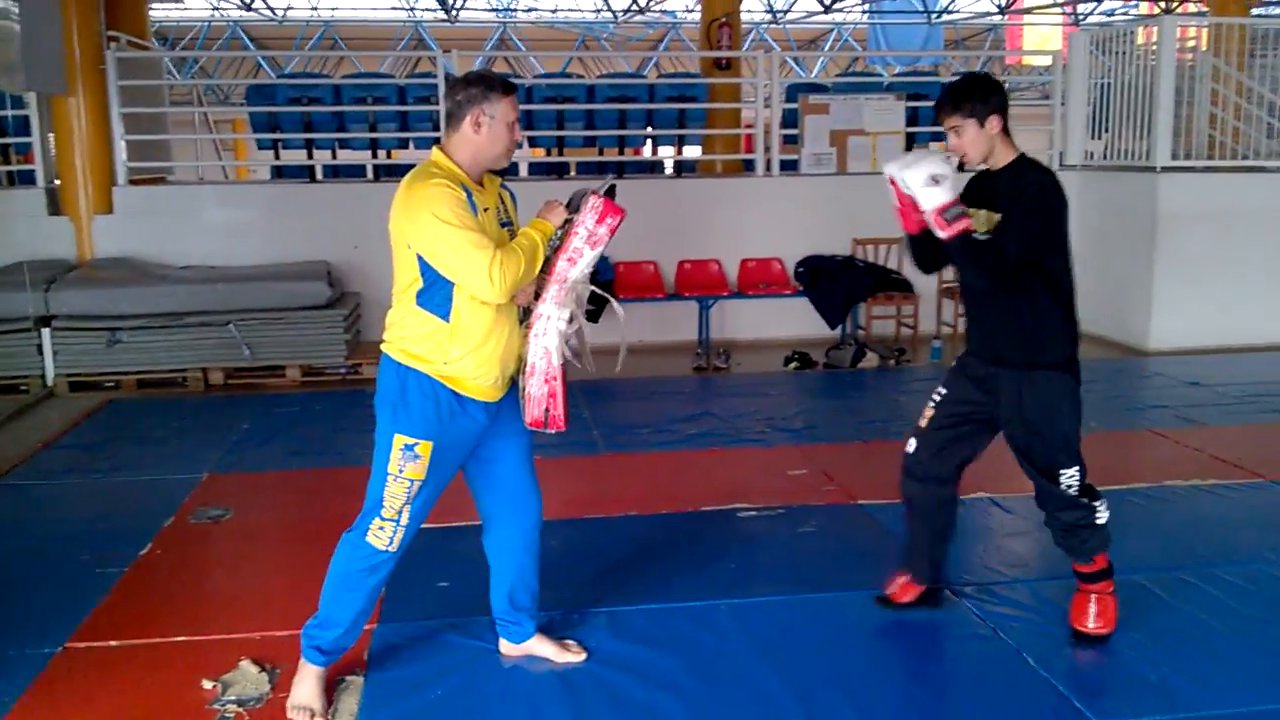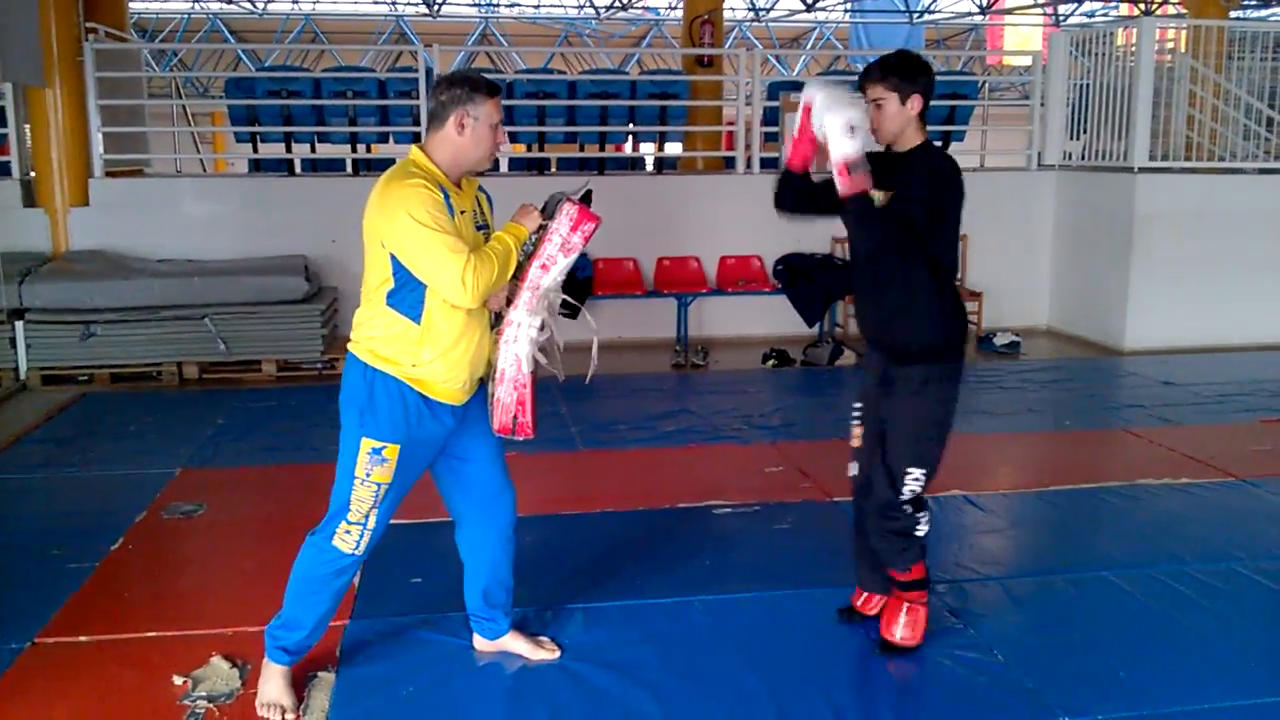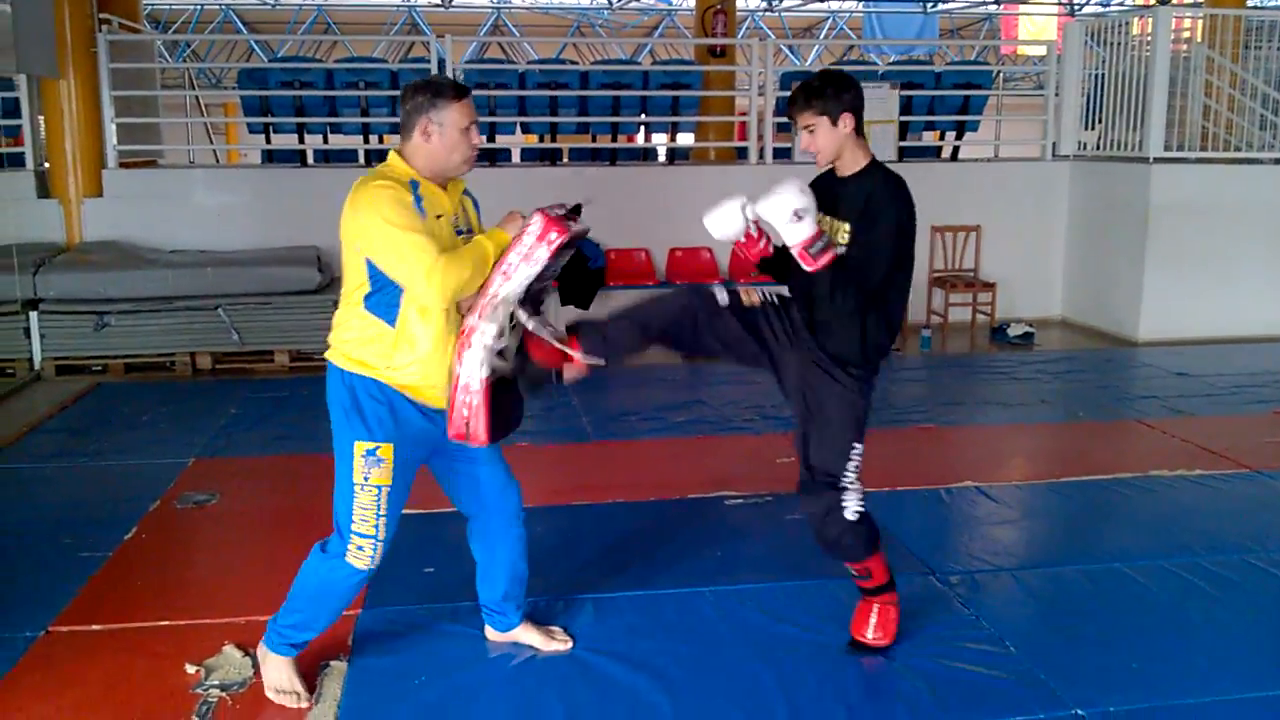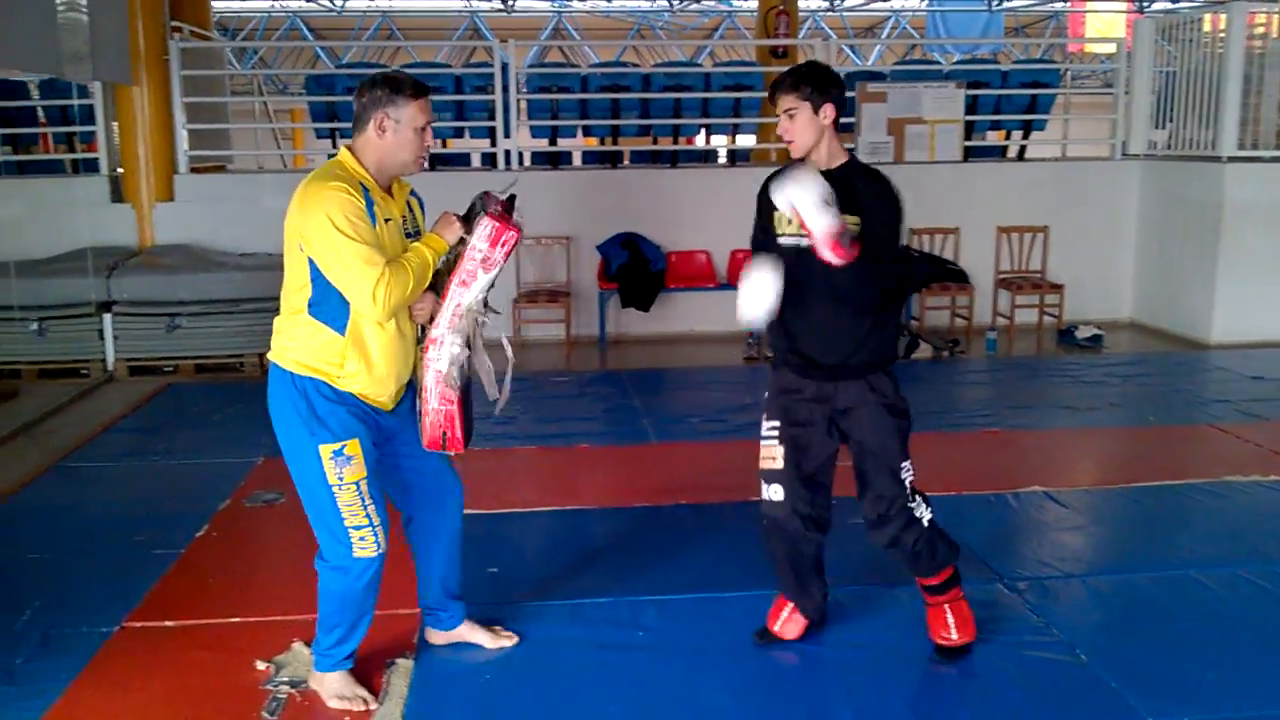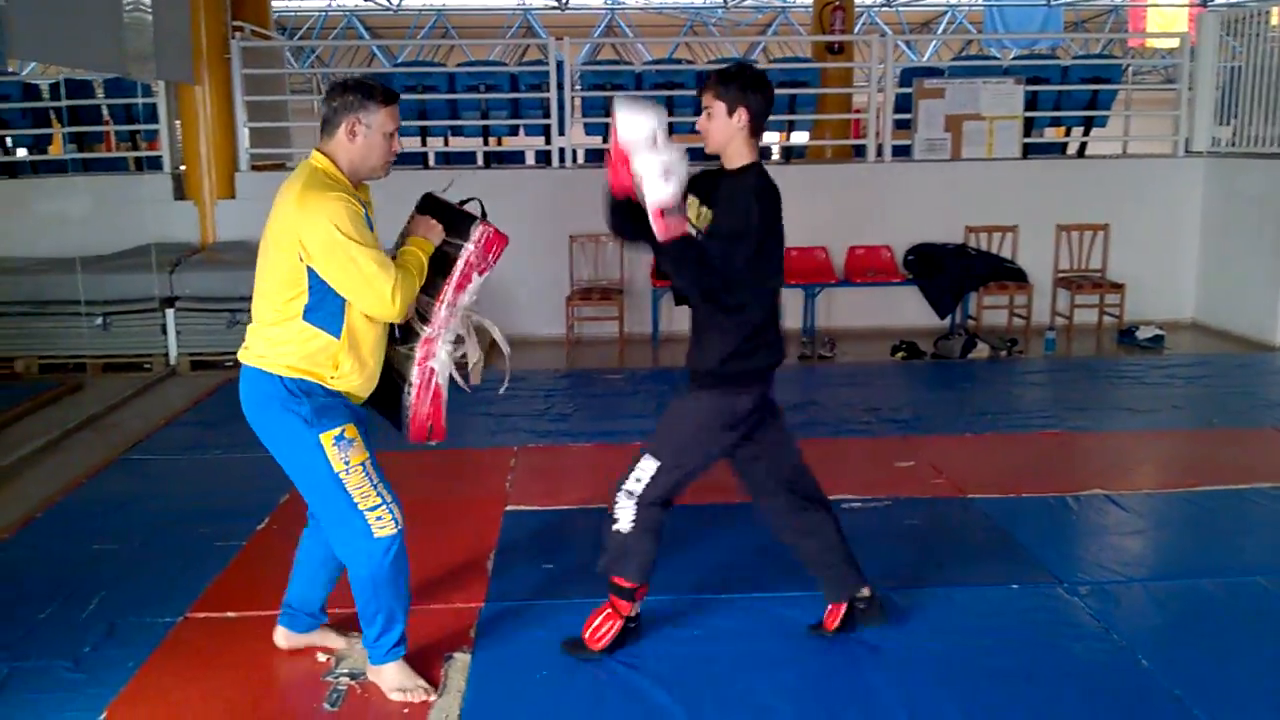
dt=0.4s
person 1, frame 1
left shoulder: (493, 189)
right shoulder: (429, 194)
right elbow: (494, 277)
left wrist: (537, 278)
right wrist: (542, 227)
left hip: (491, 387)
right hip: (426, 388)
left knee: (517, 513)
right knee: (384, 530)
left ankle: (518, 633)
right ankle: (315, 659)
person 1, frame 2
left shoulder: (469, 191)
right shoulder: (405, 193)
left elbow: (481, 281)
right elbow: (466, 283)
left wrist: (505, 286)
right wrist: (516, 232)
left hip: (458, 391)
right hip: (393, 390)
left knee: (491, 510)
right knee: (349, 533)
left ankle: (492, 629)
right ankle: (280, 657)
person 1, frame 3
left shoulder: (457, 198)
right shoulder: (377, 197)
left elbow: (468, 282)
right elbow: (440, 280)
left wrist: (488, 292)
right wrist: (499, 238)
left hip: (445, 392)
right hip: (375, 394)
left knee: (499, 505)
right knee: (361, 543)
left ankle: (504, 619)
right ankle: (279, 645)
person 1, frame 4
left shoulder: (401, 196)
right shoulder: (326, 196)
right elbow: (381, 293)
left wrist: (426, 300)
right wrist: (435, 242)
left hip: (386, 392)
right hip: (317, 393)
left knee: (438, 498)
right knee: (358, 542)
left ankle: (447, 619)
right ankle: (329, 666)
person 1, frame 5
left shoulder: (339, 189)
right shoulder: (321, 204)
left elbow: (363, 287)
right elbow: (391, 297)
left wrist: (412, 252)
right wrist: (418, 244)
left hip: (327, 385)
right hip: (289, 391)
left knee: (347, 509)
right knee: (373, 523)
left ankle: (298, 623)
right ankle: (386, 656)
person 2, frame 1
left shoulder: (1036, 188)
right shoulder: (977, 188)
left elbow: (990, 272)
right elbow: (930, 260)
left wrist: (944, 213)
right wrist: (915, 214)
left hip: (1039, 367)
right hip: (982, 361)
left knee: (1060, 484)
right knee: (924, 462)
left ankle: (1096, 582)
right ankle: (920, 576)
person 2, frame 2
left shoulder: (935, 173)
right shoulder: (872, 167)
left elbow: (875, 240)
right elbow: (792, 201)
left wrist: (851, 179)
right wrist: (804, 146)
left hip: (928, 358)
right hip: (881, 352)
left knee: (900, 485)
right knee: (869, 478)
left ankle: (910, 593)
right ankle: (876, 587)
person 2, frame 3
left shoulder: (888, 198)
right shoulder: (818, 188)
left elbow: (862, 301)
left wrist: (810, 248)
right wrist: (760, 247)
left hip: (842, 362)
right hip: (792, 326)
left knee: (831, 485)
right knee: (685, 307)
left ankle: (878, 592)
right ankle: (573, 350)
person 2, frame 4
left shoulder: (871, 191)
right shoulder: (779, 189)
left elbow: (878, 292)
left wrist: (836, 248)
left hip: (863, 378)
right hip: (795, 374)
left knee: (890, 502)
right knee: (786, 502)
left ankle: (944, 591)
right ankle: (799, 603)
person 2, frame 5
left shoulder: (751, 197)
right shoulder: (710, 183)
left elbow: (699, 284)
right elbow: (629, 227)
left wrist: (665, 220)
right wrist: (624, 168)
left hip: (726, 380)
right hip: (740, 373)
left knee: (644, 487)
right knee: (786, 490)
left ankle: (621, 608)
right ankle: (850, 596)
